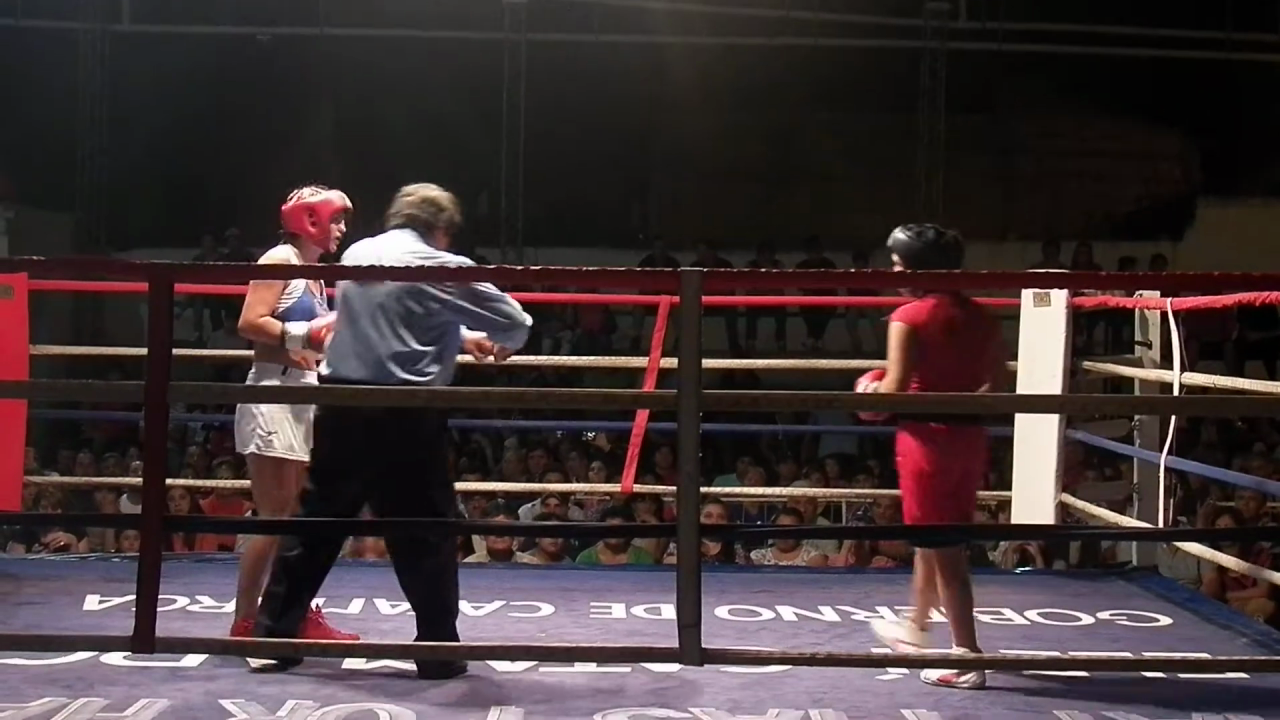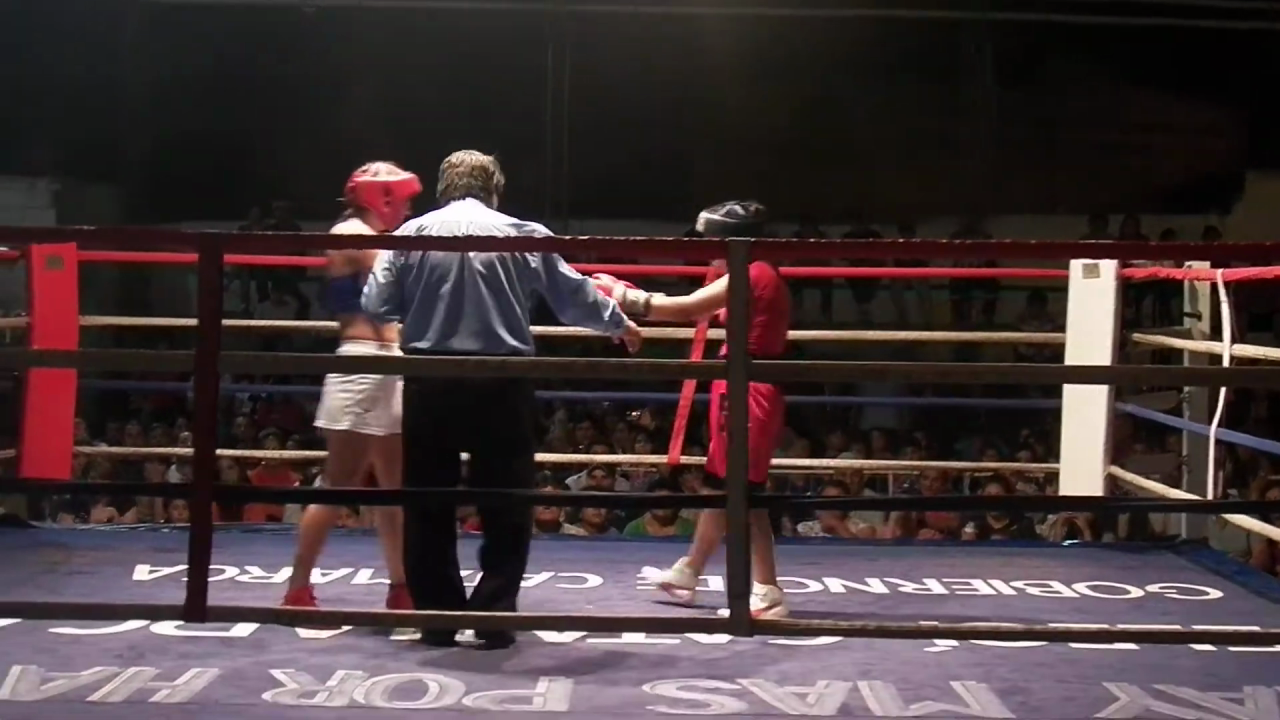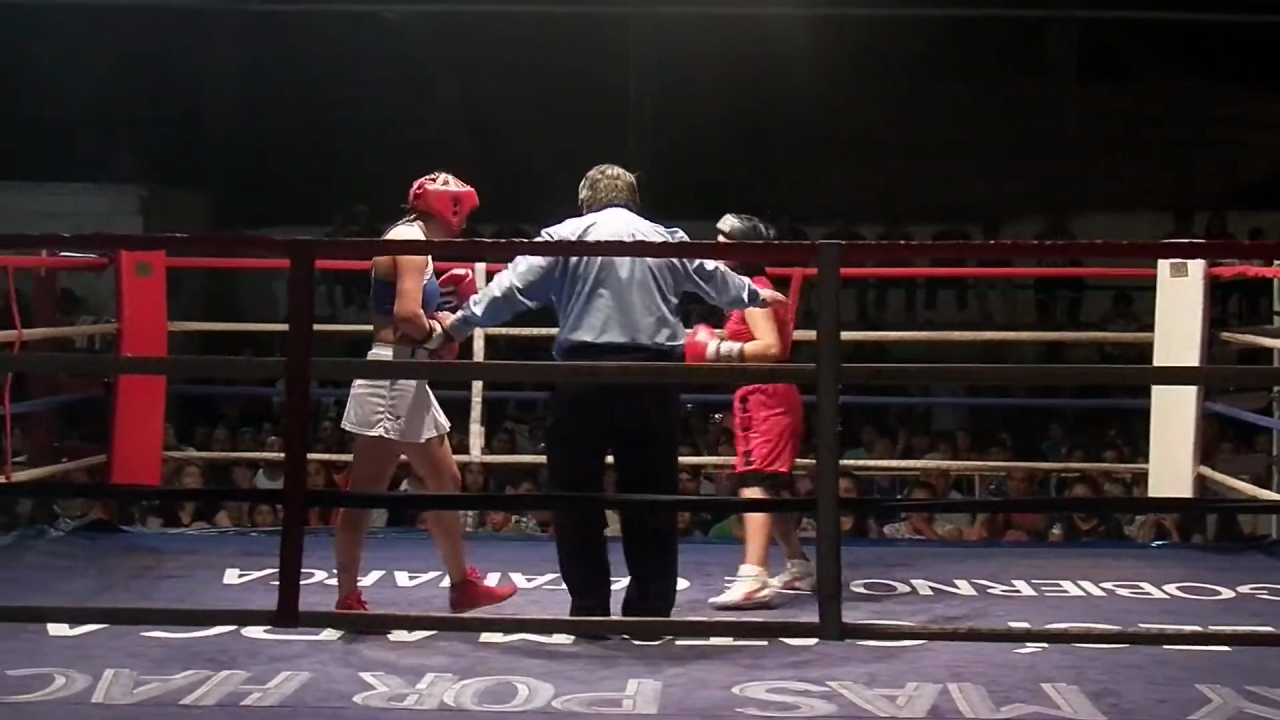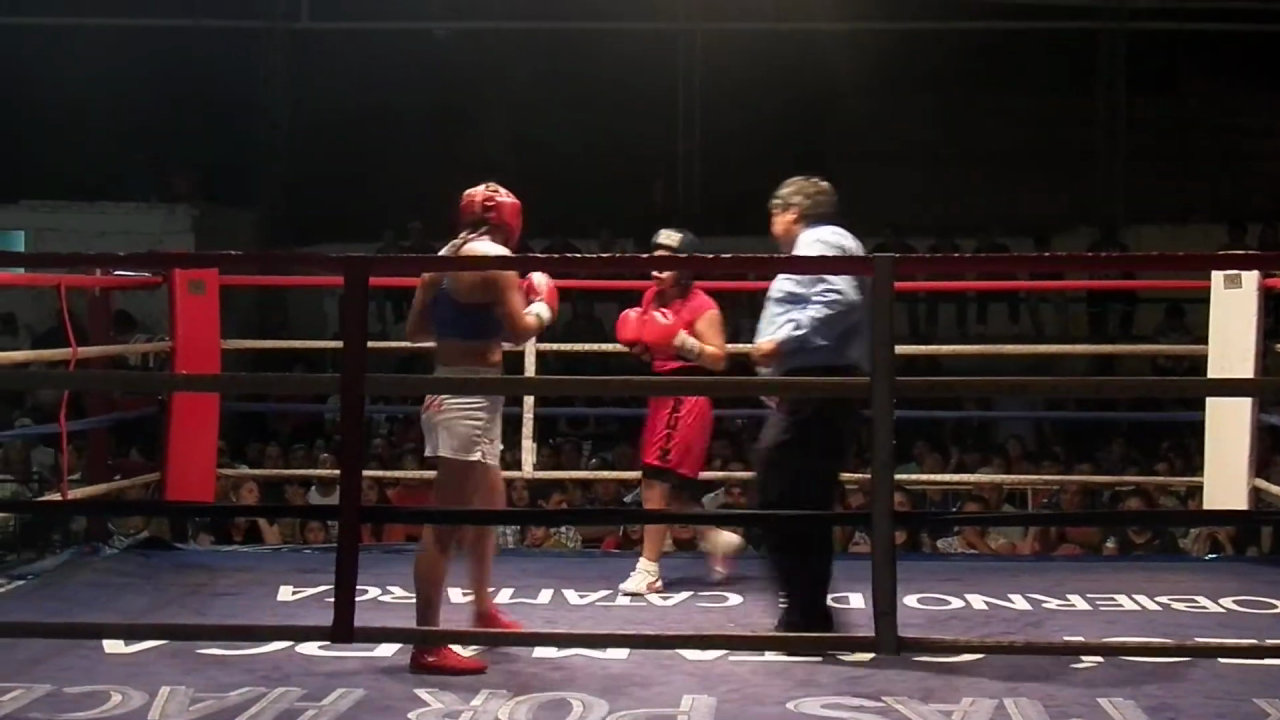
dt=1s
person 1, frame 1
left shoulder: (357, 254)
right shoulder: (442, 268)
right elbow: (514, 323)
left wrist: (460, 335)
right wrist: (503, 344)
left hip: (343, 407)
right hip: (406, 415)
left knee: (317, 521)
right knee: (427, 532)
left ankle: (274, 631)
right ankle: (438, 647)
person 1, frame 2
left shoulder: (411, 234)
right shoulder: (524, 235)
left elbow: (376, 305)
right elbow: (575, 297)
right wrist: (620, 323)
left hip: (430, 382)
right hip: (500, 383)
left knee: (429, 504)
right knee: (505, 504)
left ankle: (437, 617)
right ankle: (493, 612)
person 1, frame 3
left shoulder: (566, 236)
right shoulder: (667, 240)
left elbow: (513, 288)
right elbow: (717, 280)
left wrist: (462, 322)
right wrist: (757, 295)
left hip: (586, 375)
right hip: (652, 377)
left knee: (576, 495)
right knee: (651, 498)
left ankle: (590, 608)
right ankle: (649, 611)
person 1, frame 4
left shoulder: (819, 242)
right shoulder: (833, 243)
left elbow: (841, 301)
left wrist: (785, 340)
left hip: (812, 389)
right hip: (822, 390)
left knee: (779, 502)
right knee: (805, 505)
left ankle: (806, 612)
right ankle: (806, 616)
person 2, frame 1
left shoulder: (314, 276)
right shoulder: (280, 260)
left elbow: (317, 337)
right elbow: (249, 324)
right wrist: (305, 334)
left hip: (304, 396)
left knee: (299, 517)
right knee: (275, 518)
left ankle: (302, 618)
right ankle: (244, 623)
person 2, frame 2
left shoulder: (364, 239)
right shoulder: (353, 234)
left hip: (383, 370)
right hip: (362, 369)
left knee: (394, 486)
right knee: (338, 486)
left ankle: (402, 591)
right ankle: (297, 594)
person 2, frame 3
left shoulder: (408, 240)
right shoulder: (411, 242)
right elbow: (406, 315)
left wrist: (441, 303)
right wrist: (439, 335)
left hip: (405, 378)
right hip: (392, 376)
left knee: (445, 482)
right knee: (365, 493)
left ankle: (463, 584)
right ankle: (348, 600)
person 2, frame 4
left shoulder: (443, 259)
right shoulder: (494, 257)
left elbow: (415, 330)
right elbow: (517, 330)
right wrist: (542, 307)
left hip: (448, 389)
right hip: (473, 396)
left knee: (489, 505)
right knee: (447, 523)
left ankle: (484, 610)
right ankle: (427, 645)
person 3, frame 1
left shoulder: (908, 317)
right shoulder: (980, 316)
left elbow: (894, 387)
right elbow: (997, 383)
left wrist: (869, 395)
left hip: (926, 435)
right hip: (970, 434)
left knee: (942, 547)
right knee: (943, 540)
left ankle: (967, 657)
right ankle: (913, 629)
person 3, frame 2
left shoulder: (752, 276)
right shoulder: (759, 277)
left elbow: (687, 308)
right elbow: (703, 310)
left wrist: (626, 297)
right wrist: (633, 295)
left hip: (746, 388)
right hip: (746, 388)
right knee: (718, 488)
left ankle: (767, 595)
right ankle: (686, 575)
person 3, frame 3
right shoulder: (751, 290)
left elbow: (770, 348)
left wrist: (718, 350)
right wrist: (717, 346)
left hip: (764, 396)
right hip: (768, 394)
left knee: (753, 484)
right knee: (768, 485)
left ankle: (753, 579)
right ankle: (799, 566)
person 3, frame 4
left shoulder: (701, 306)
right shoulder: (652, 298)
left elbow: (718, 359)
left wrist: (679, 341)
right wrist: (635, 343)
left hip: (686, 400)
right hip: (662, 397)
left knee: (655, 484)
right knee: (674, 488)
left ankle: (647, 571)
right ankle: (718, 539)
